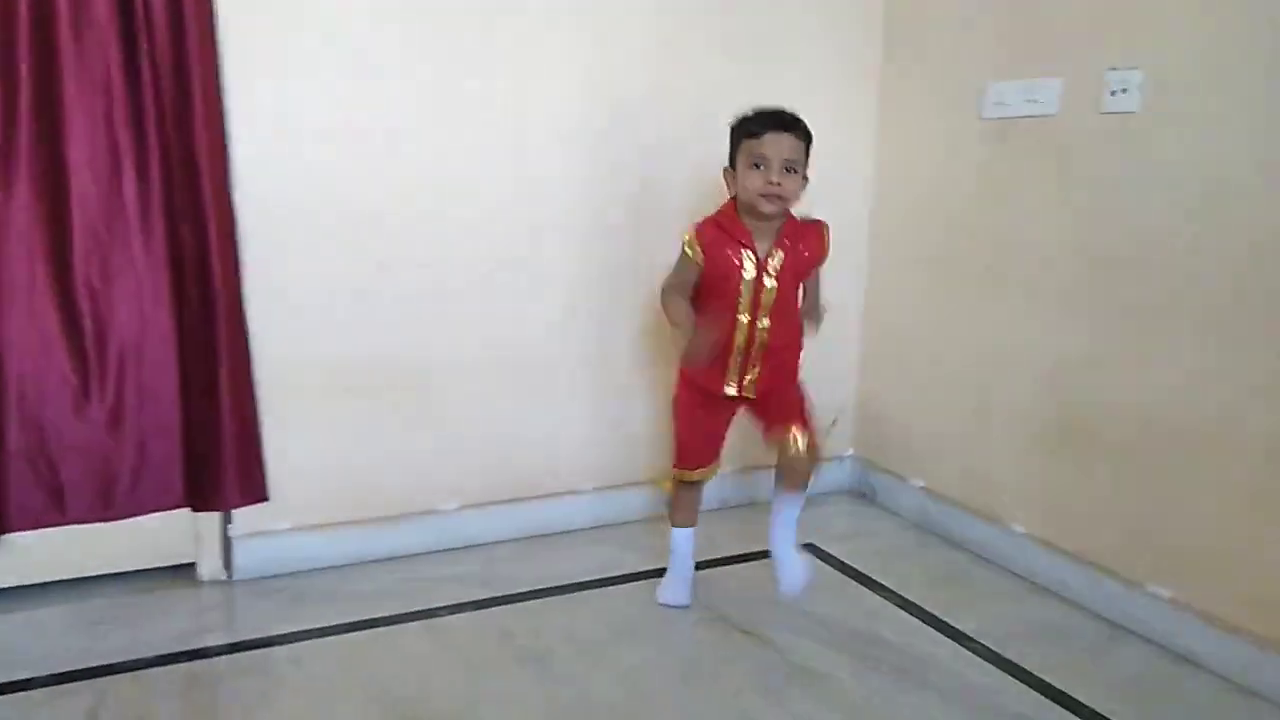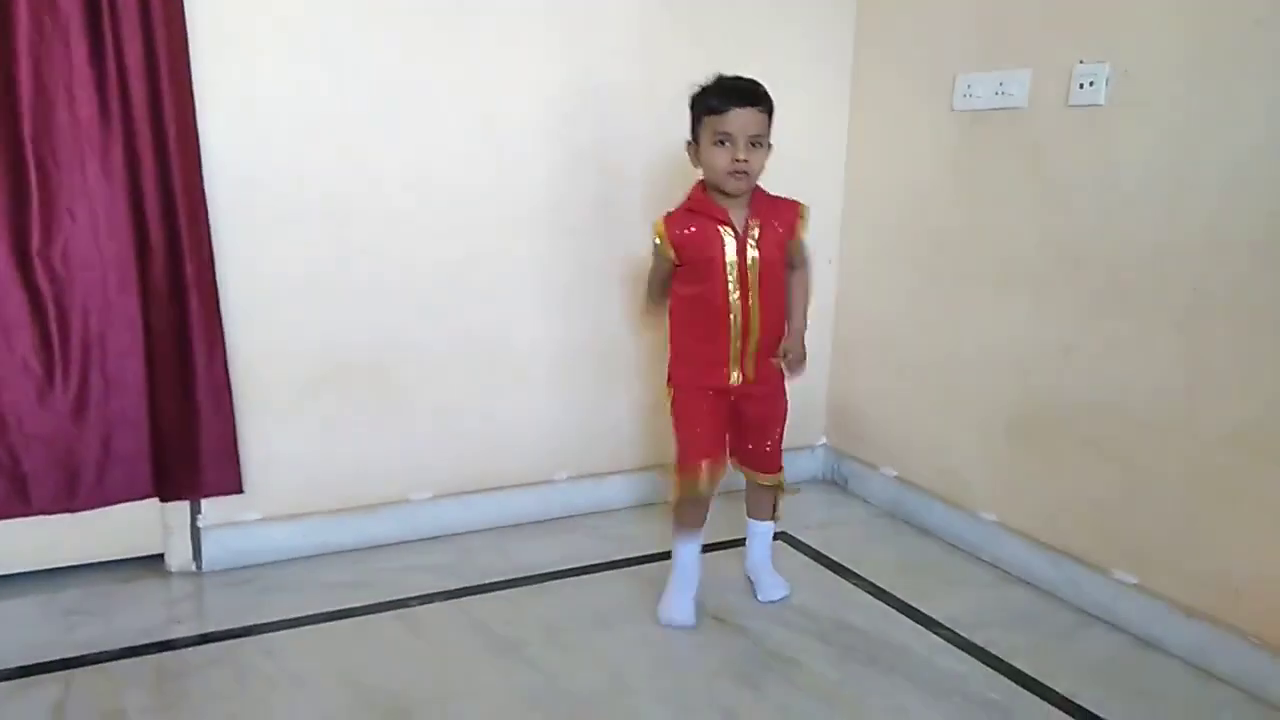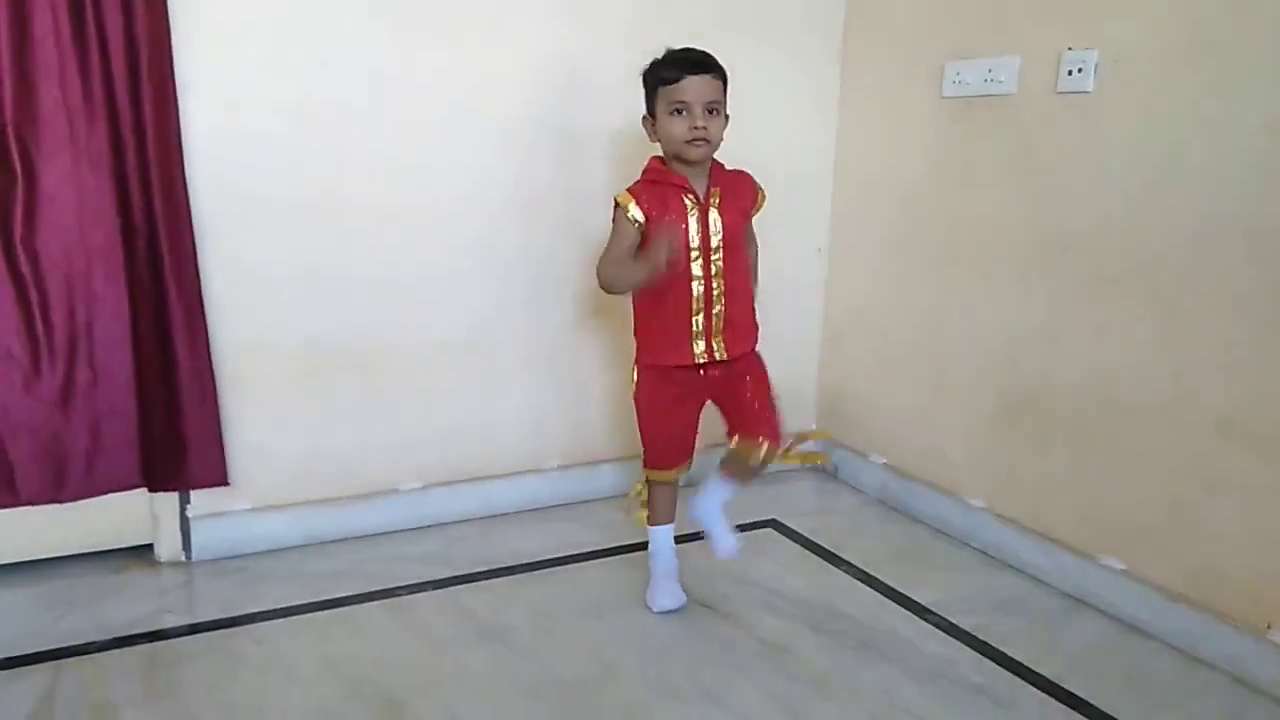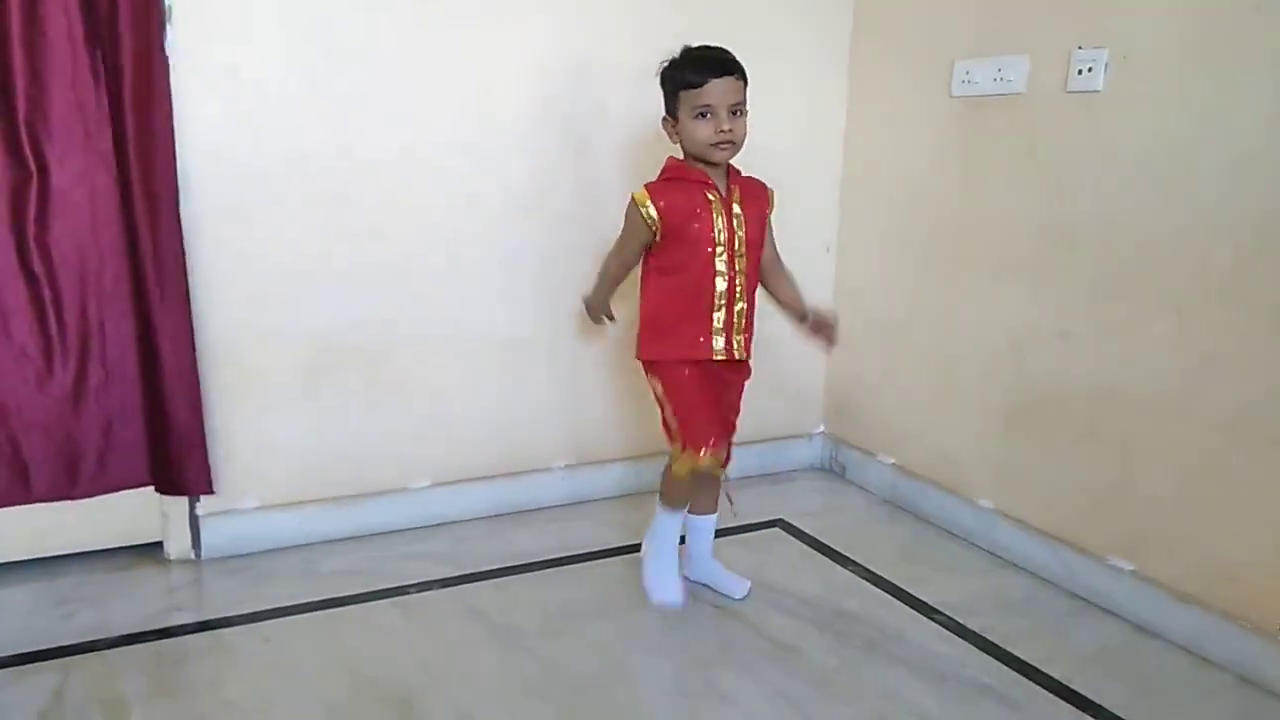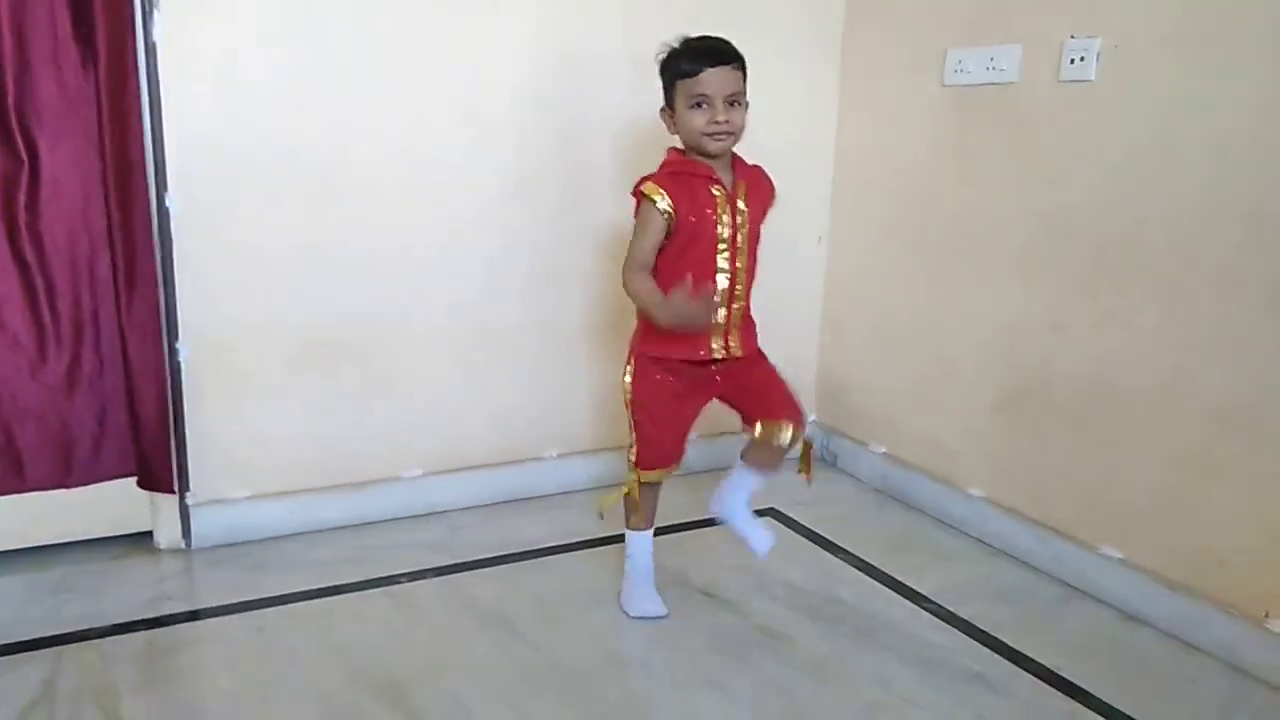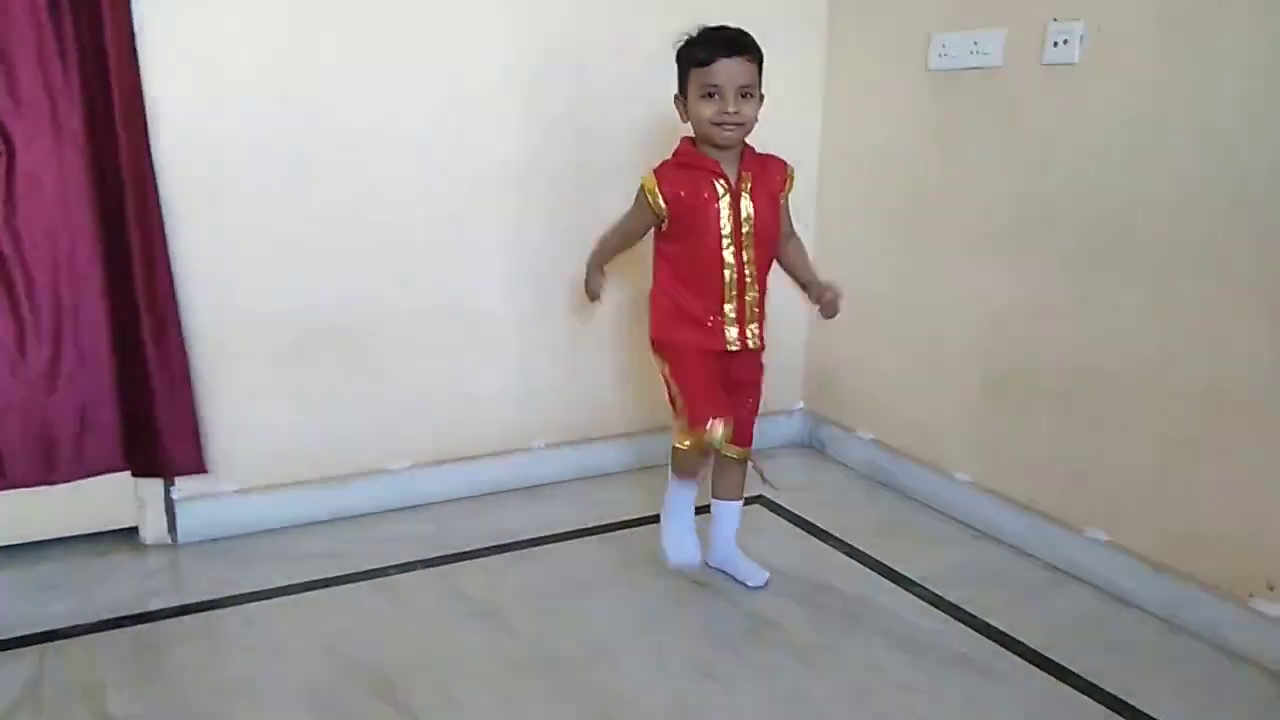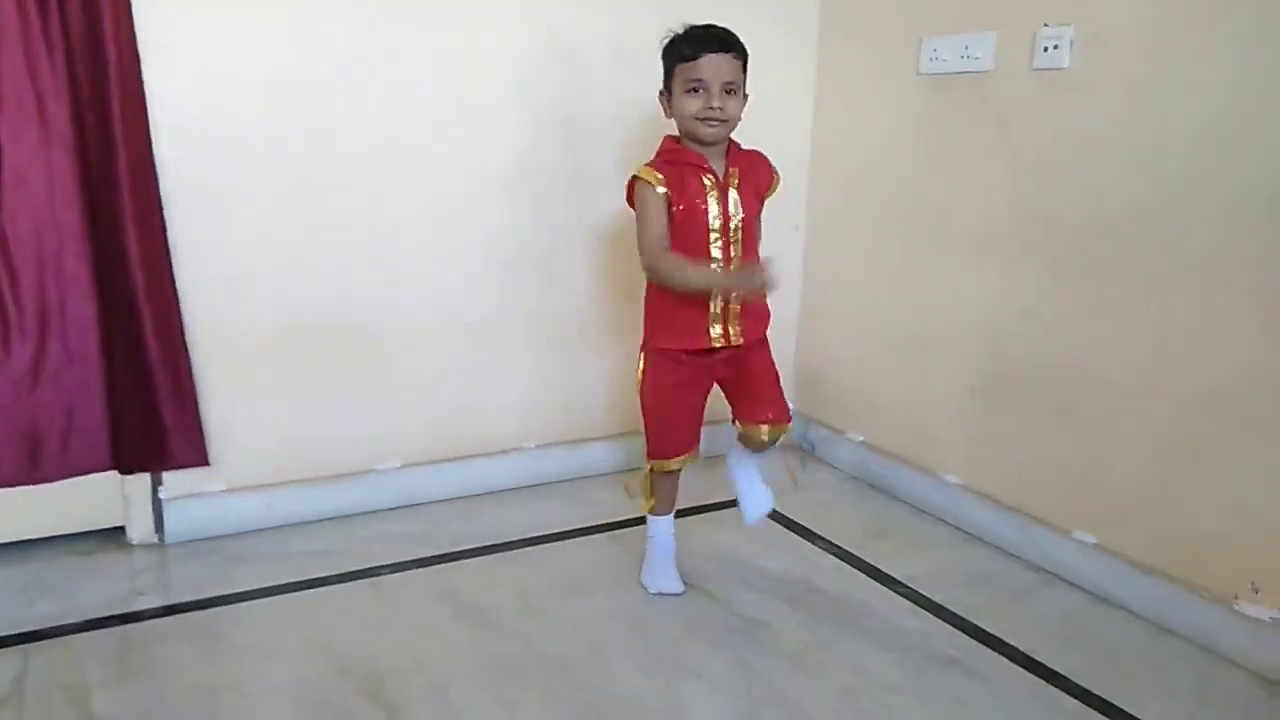
dt=0.4s
person 1, frame 1
left shoulder: (810, 238)
right shoulder: (706, 239)
right elbow: (675, 292)
left wrist: (809, 307)
right wrist: (690, 333)
left hip: (773, 371)
right hip: (708, 374)
left knee: (800, 447)
right knee: (691, 468)
left ankle: (784, 537)
right ankle: (680, 566)
person 1, frame 2
left shoulder: (784, 217)
right shoulder: (679, 228)
right elbow: (659, 284)
left wrist: (796, 333)
left hip: (762, 373)
right hip: (698, 376)
left knee: (765, 471)
right knee: (699, 473)
left ankle: (758, 560)
right ankle: (683, 577)
person 1, frame 3
left shoulder: (742, 190)
right shoulder: (640, 201)
right elbow: (609, 277)
right wrist: (652, 261)
left hip: (734, 350)
right hip: (667, 359)
left knee: (762, 441)
right knee: (665, 461)
left ankle: (714, 499)
right ankle: (661, 567)
person 1, frame 4
left shoulder: (754, 195)
right shoulder: (658, 201)
left elbow: (768, 264)
right elbow: (624, 257)
left wrist: (804, 313)
right wrist: (598, 297)
left hip: (732, 355)
right hip: (674, 354)
left knee: (717, 456)
right knee: (699, 453)
left ankle: (699, 558)
right ankle: (661, 537)
person 1, frame 5
left shoulder: (756, 184)
right shoulder: (663, 193)
right elbow: (636, 274)
right wrist: (669, 309)
left hip: (734, 344)
right hip: (667, 352)
left knee: (783, 424)
right knee: (654, 461)
left ankle: (733, 497)
right ankle: (637, 574)
person 1, frame 6
left shoulder: (774, 176)
right shoulder: (669, 183)
right elbow: (628, 230)
left wrist: (814, 286)
right wrist: (595, 265)
left hip: (747, 337)
right hip: (684, 336)
left knee: (736, 443)
right knee: (708, 429)
left ankle: (726, 544)
right ankle: (678, 500)
person 1, frame 7
left shoulder: (756, 171)
right shoulder: (657, 181)
right elbow: (657, 263)
right wrist: (727, 280)
left hip: (741, 333)
right hip: (674, 341)
left knee: (769, 421)
right knee: (668, 450)
left ankle: (748, 464)
right ankle: (660, 553)
